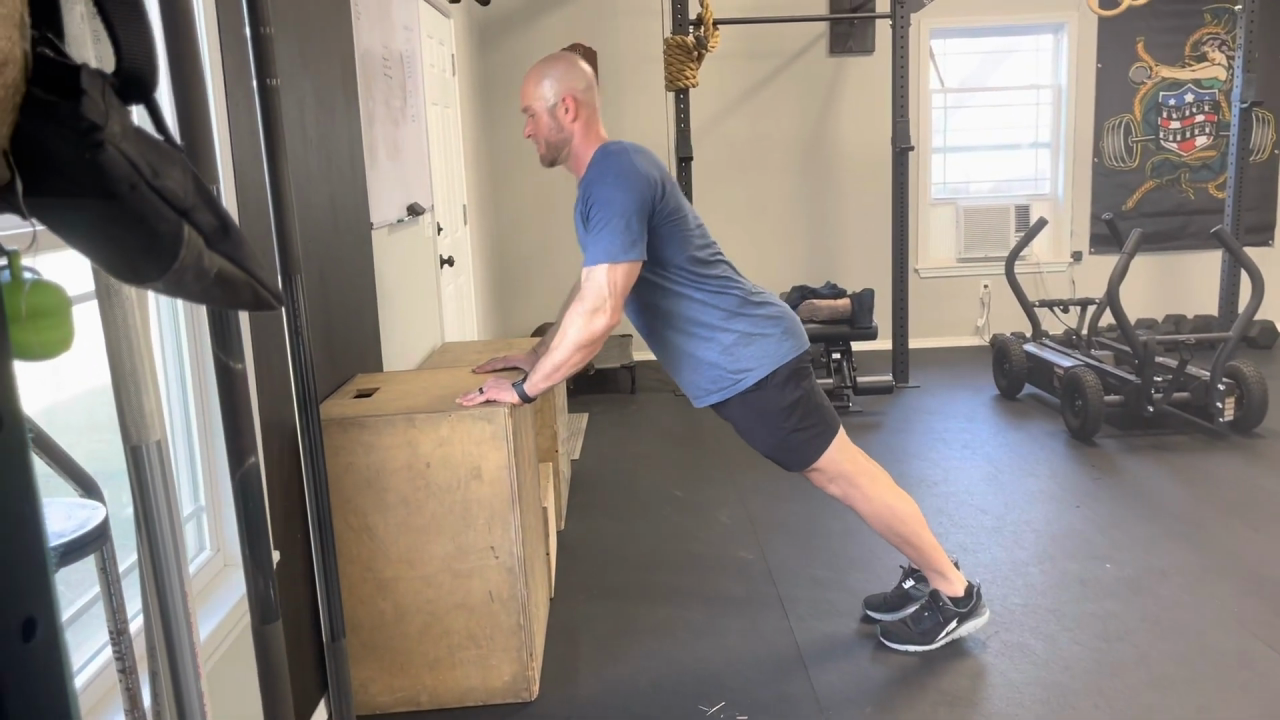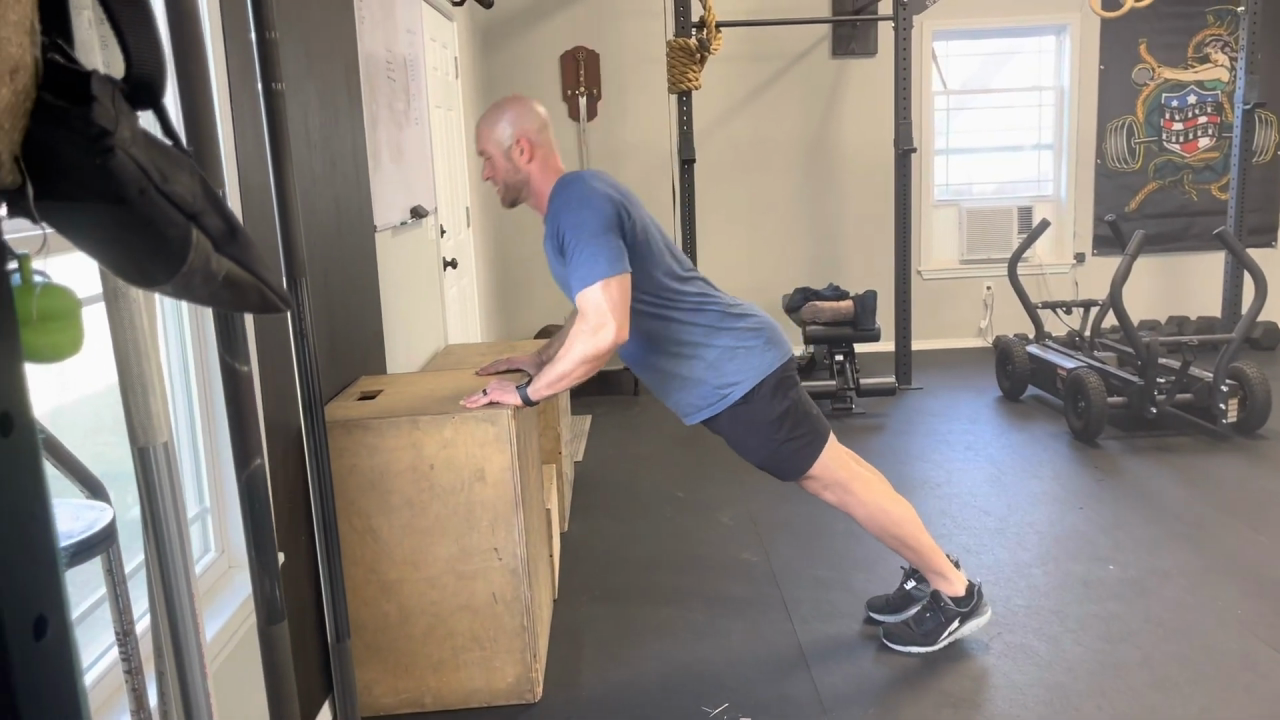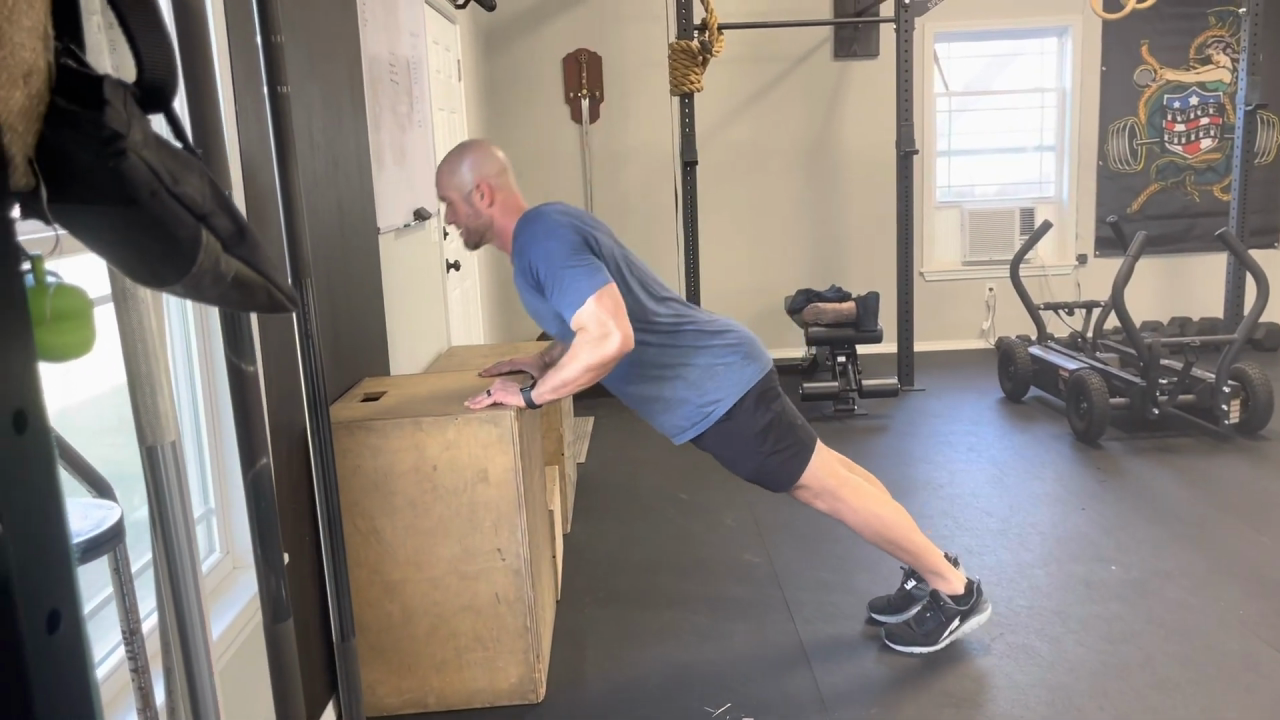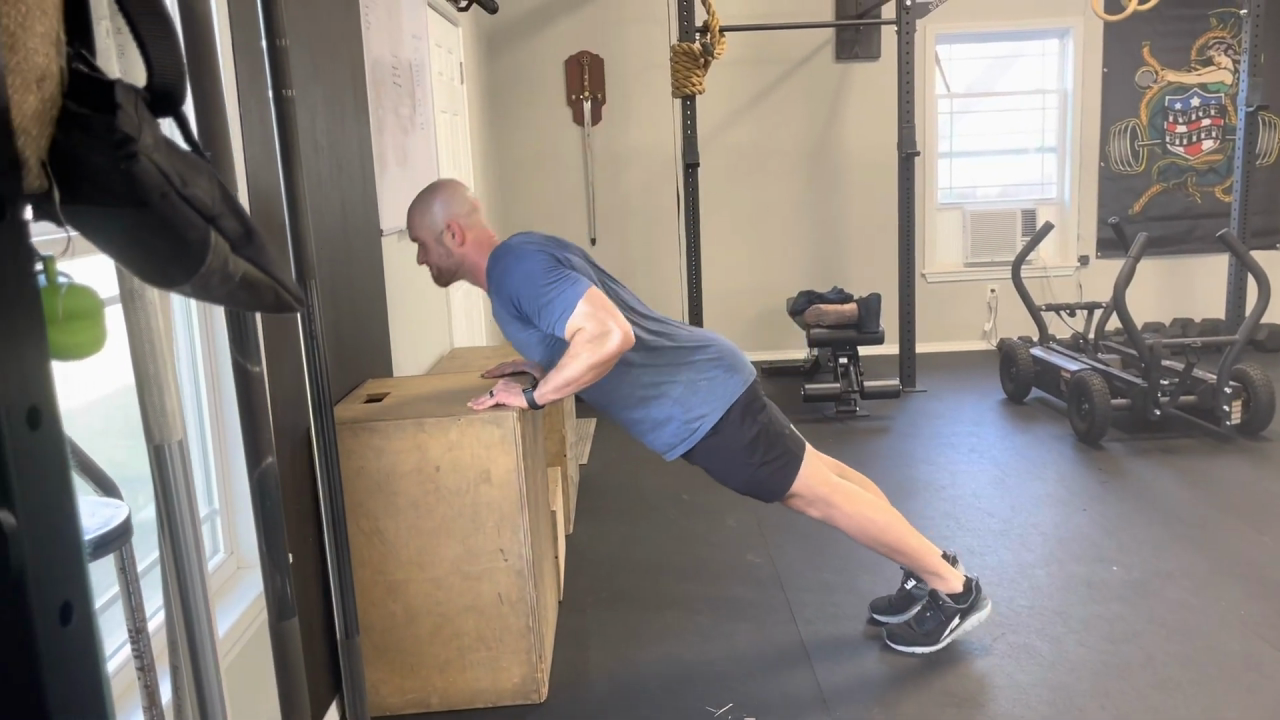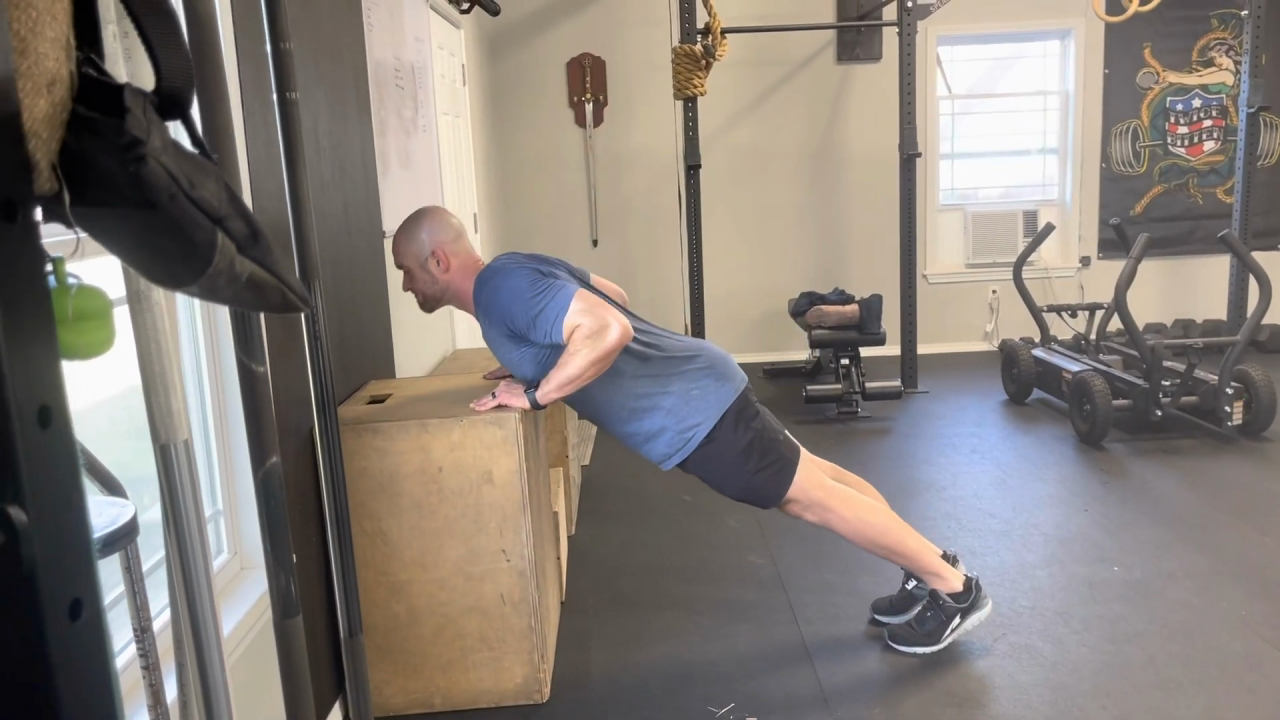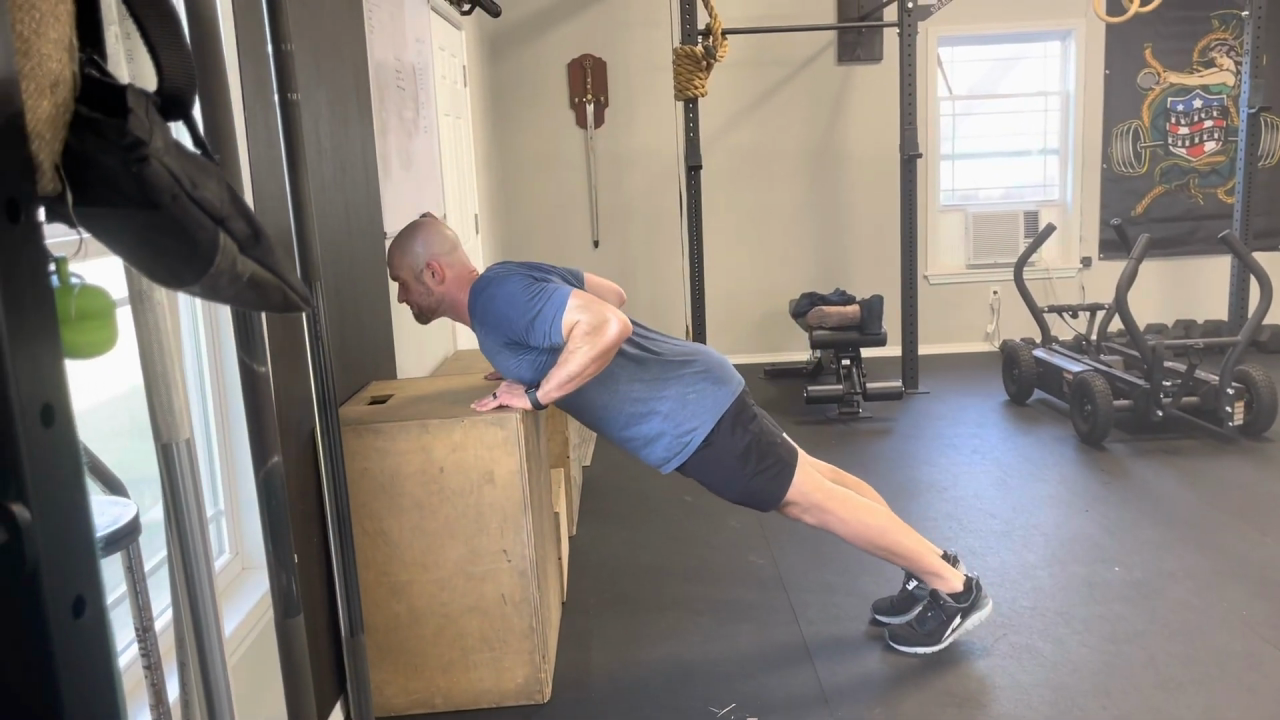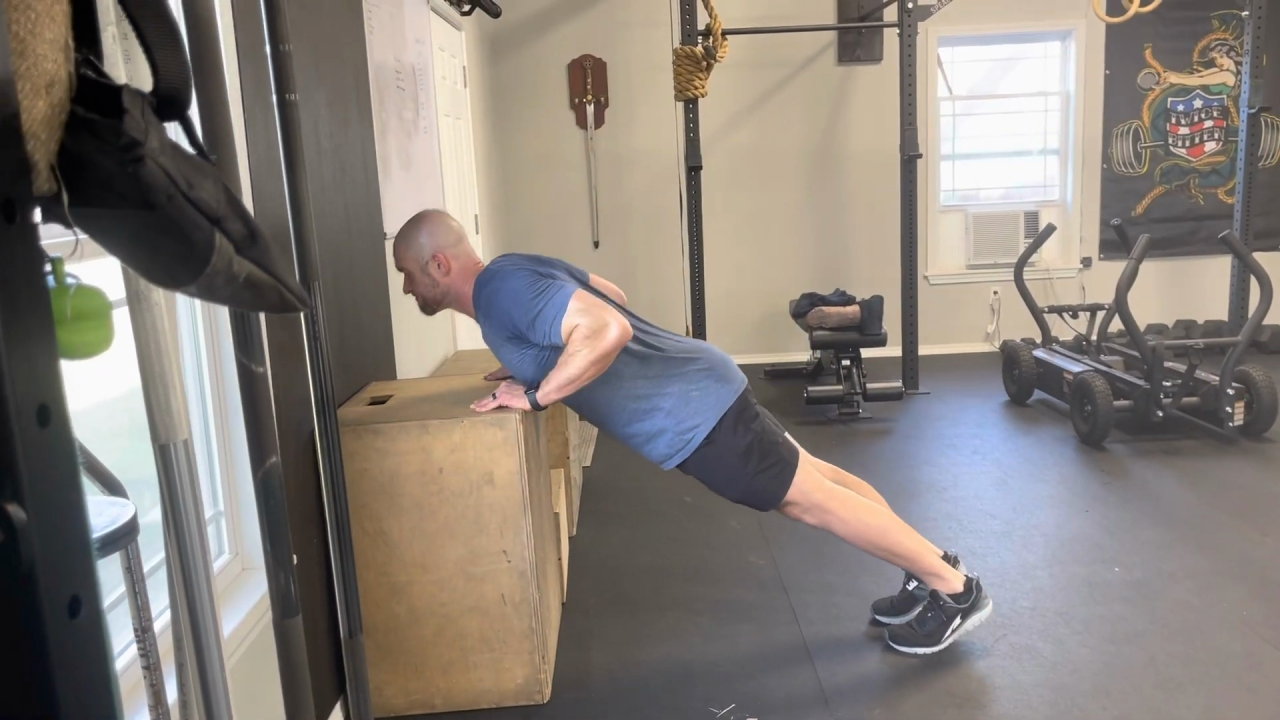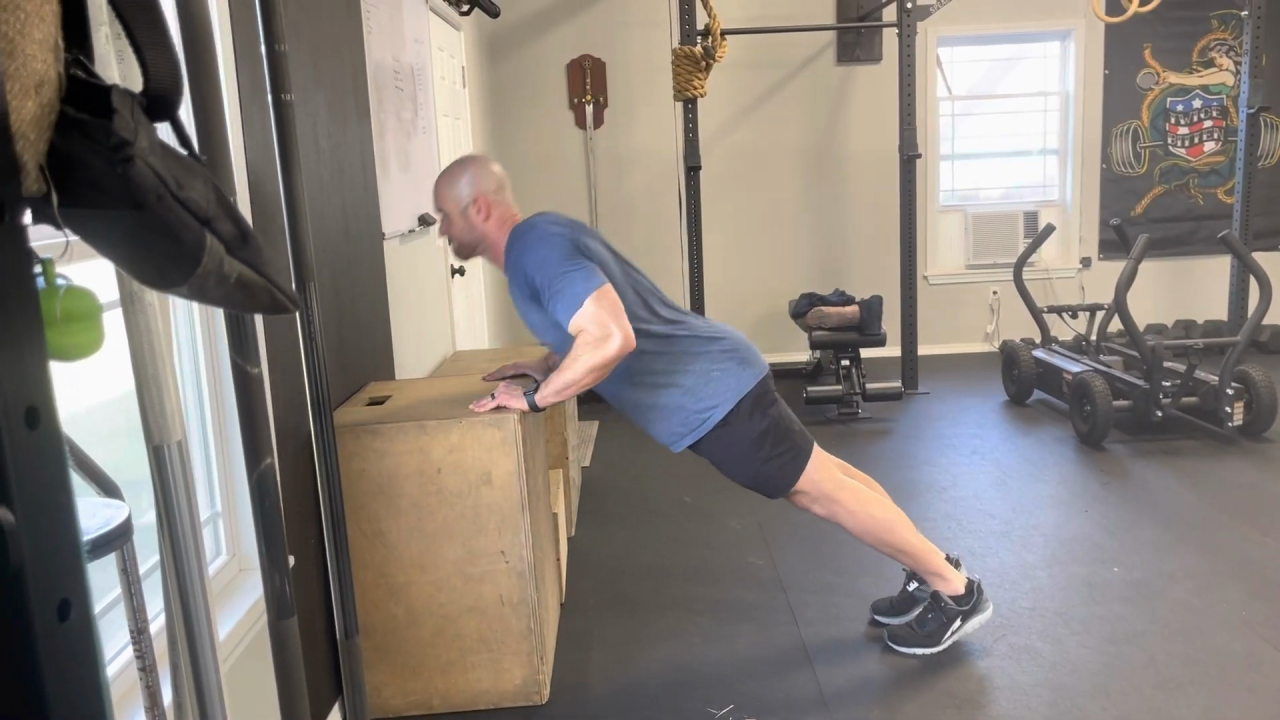
dt=0.2s
person 1, frame 1
left shoulder: (614, 178)
right shoulder: (614, 169)
left elbow: (597, 313)
right elbow: (594, 288)
left wrist: (525, 390)
right wrist: (538, 356)
left hip: (746, 361)
right hip: (748, 351)
left knee: (842, 473)
right knee: (839, 468)
left ankle: (955, 594)
right ankle: (927, 575)
person 1, frame 2
left shoulder: (577, 207)
right shoulder: (580, 195)
left elbow: (605, 332)
right elbow: (598, 303)
left wrist: (528, 393)
right wrist: (540, 360)
left hip: (731, 373)
right hip: (737, 360)
left knee: (835, 478)
right knee: (834, 470)
left ankle: (957, 593)
right ankle: (927, 574)
person 1, frame 3
left shoulder: (542, 240)
right shoulder: (547, 224)
left elbow: (610, 341)
left wrist: (530, 396)
right wrist: (541, 362)
left hip: (713, 389)
right hip: (719, 370)
left knee: (825, 484)
right knee: (824, 472)
left ankle: (954, 591)
right ankle: (927, 571)
person 1, frame 4
left shoulder: (517, 269)
right shoulder: (524, 251)
left elbow: (611, 337)
left wrist: (533, 396)
right wrist: (538, 365)
left hip: (699, 403)
right hip: (706, 380)
left knee: (818, 491)
right knee: (816, 476)
left ankle: (953, 588)
right ankle: (927, 569)
person 1, frame 5
left shoulder: (502, 290)
right shoulder: (512, 270)
left elbow: (610, 331)
left wrist: (534, 395)
right wrist: (533, 367)
left hip: (692, 412)
right hip: (699, 387)
left knee: (815, 496)
right knee: (812, 479)
left ankle: (953, 588)
right ankle: (928, 569)
person 1, frame 6
left shoulder: (497, 301)
right shoulder: (508, 278)
left elbow: (609, 326)
right elbow: (611, 292)
left wrist: (537, 394)
right wrist: (534, 367)
left hip: (691, 417)
right hip: (697, 391)
left knee: (815, 499)
right knee: (812, 480)
left ankle: (954, 587)
right ankle: (930, 568)
person 1, frame 7
left shoulder: (502, 292)
right shoulder: (512, 271)
left elbow: (608, 329)
left wrist: (535, 395)
right wrist: (534, 366)
left hip: (693, 414)
right hip: (701, 388)
left knee: (815, 499)
right knee: (813, 479)
left ankle: (953, 587)
right ankle: (930, 569)
person 1, frame 8
left shoulder: (535, 249)
right shoulder: (542, 233)
left elbow: (612, 340)
left wrist: (534, 397)
right wrist: (542, 366)
left hip: (711, 396)
right hip: (717, 375)
left knee: (824, 490)
right knee: (823, 476)
left ankle: (954, 590)
right ankle: (933, 573)
